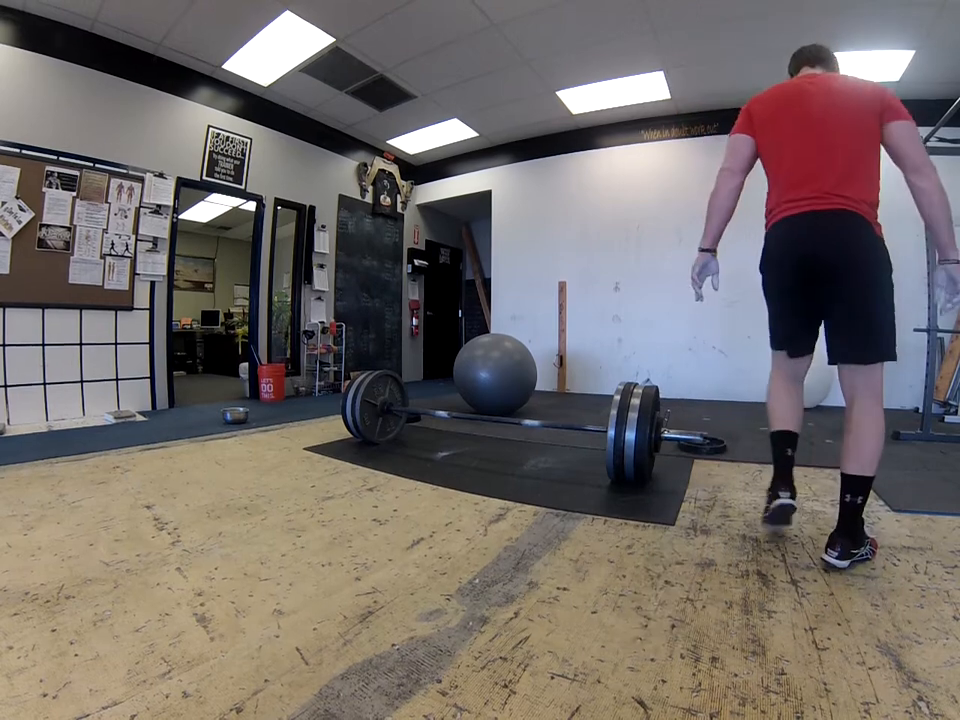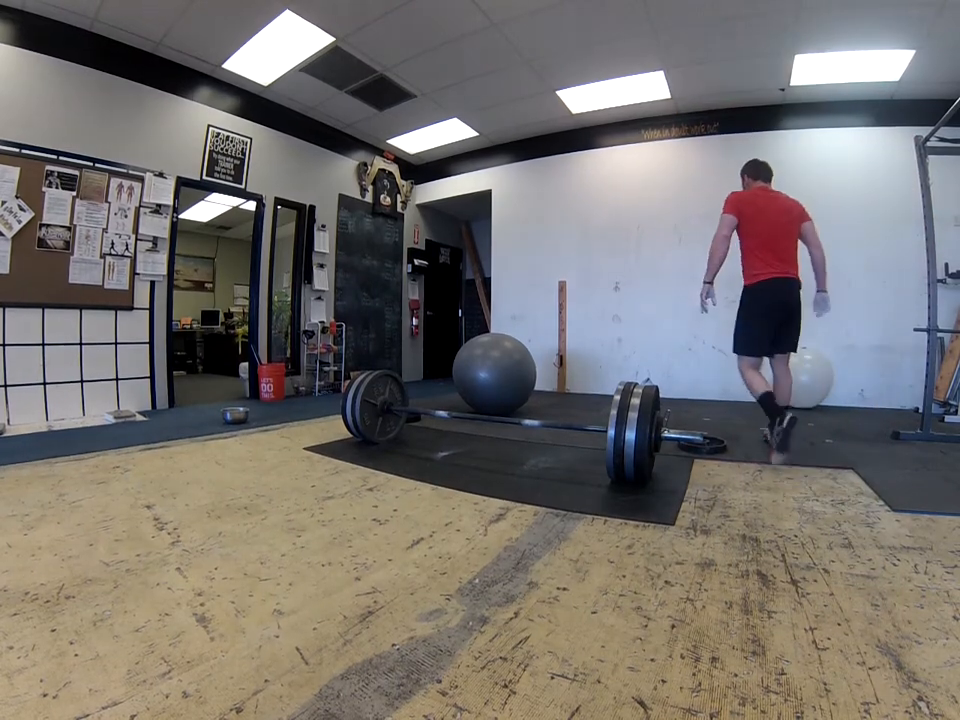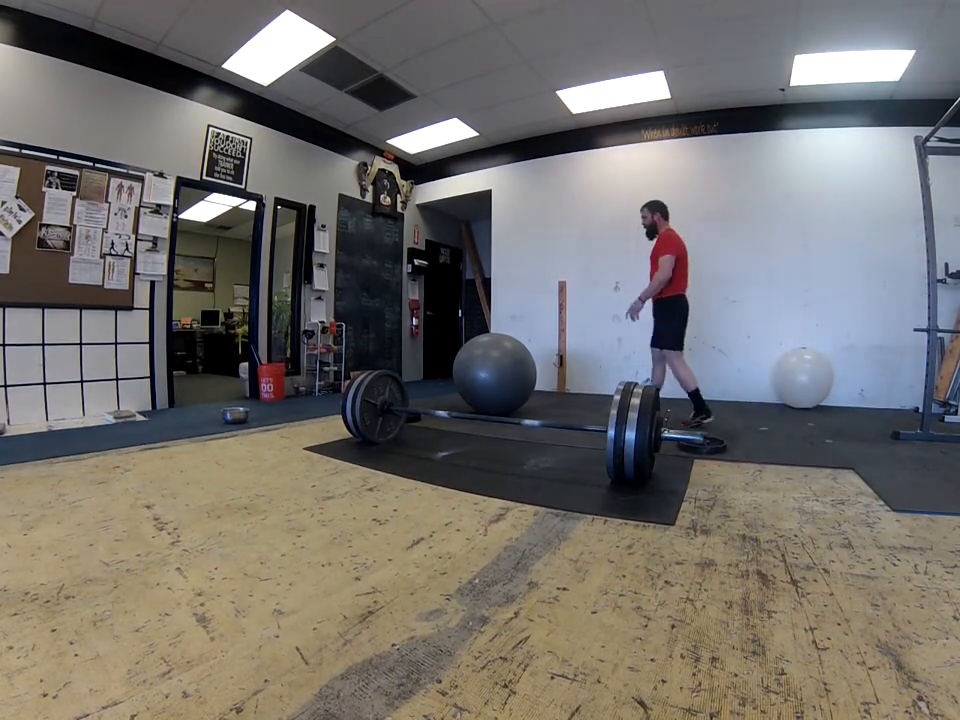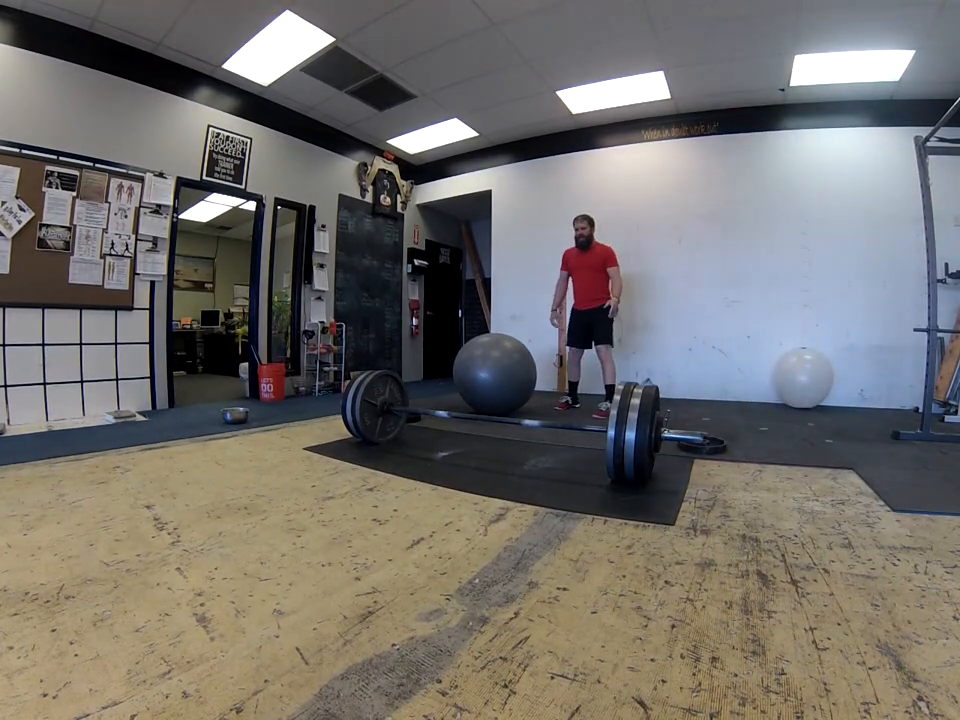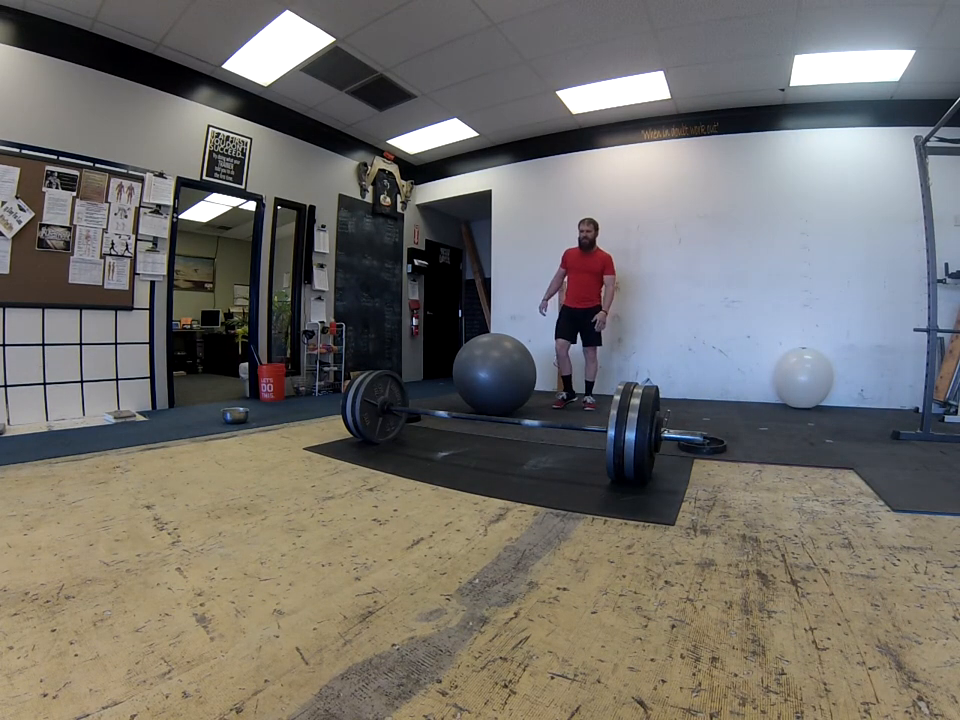
dt=1s
person 1, frame 1
left shoulder: (761, 104)
right shoulder: (872, 95)
left elbow: (729, 176)
left wrist: (707, 247)
left hip: (786, 241)
right hip: (853, 239)
left knee: (787, 366)
right knee: (864, 391)
left ankle: (783, 481)
right ankle: (847, 532)
person 1, frame 2
left shoulder: (738, 200)
right shoulder: (793, 205)
left elbow: (721, 239)
right elbow: (816, 247)
left wrist: (708, 281)
right wrist: (821, 290)
left hip: (760, 290)
right hip: (790, 290)
left knee: (749, 366)
right knee: (781, 364)
left ankle: (779, 416)
right ankle: (779, 429)
person 1, frame 3
left shoulder: (666, 239)
right shoulder: (671, 238)
left elbow: (663, 275)
left wrist: (640, 300)
left hip: (668, 305)
right hip: (669, 304)
left knee: (674, 358)
right knee: (658, 357)
left ankle: (702, 411)
person 1, frame 4
left shoulder: (605, 252)
right shoulder: (568, 254)
left elbow: (616, 278)
right elbow: (563, 282)
left wrist: (615, 299)
right wrist: (555, 308)
left hip: (600, 310)
right hip: (578, 311)
left knee: (604, 353)
right knee: (573, 355)
left ankle: (607, 402)
right ankle: (572, 396)
person 1, frame 5
left shoulder: (605, 258)
right shoulder: (569, 254)
left elbow: (610, 287)
right elbow: (559, 277)
left wrist: (604, 311)
right wrist: (546, 298)
left hip: (591, 311)
right hip: (569, 309)
left knee: (590, 353)
right knee: (561, 348)
left ankle: (588, 395)
right ankle: (567, 391)
